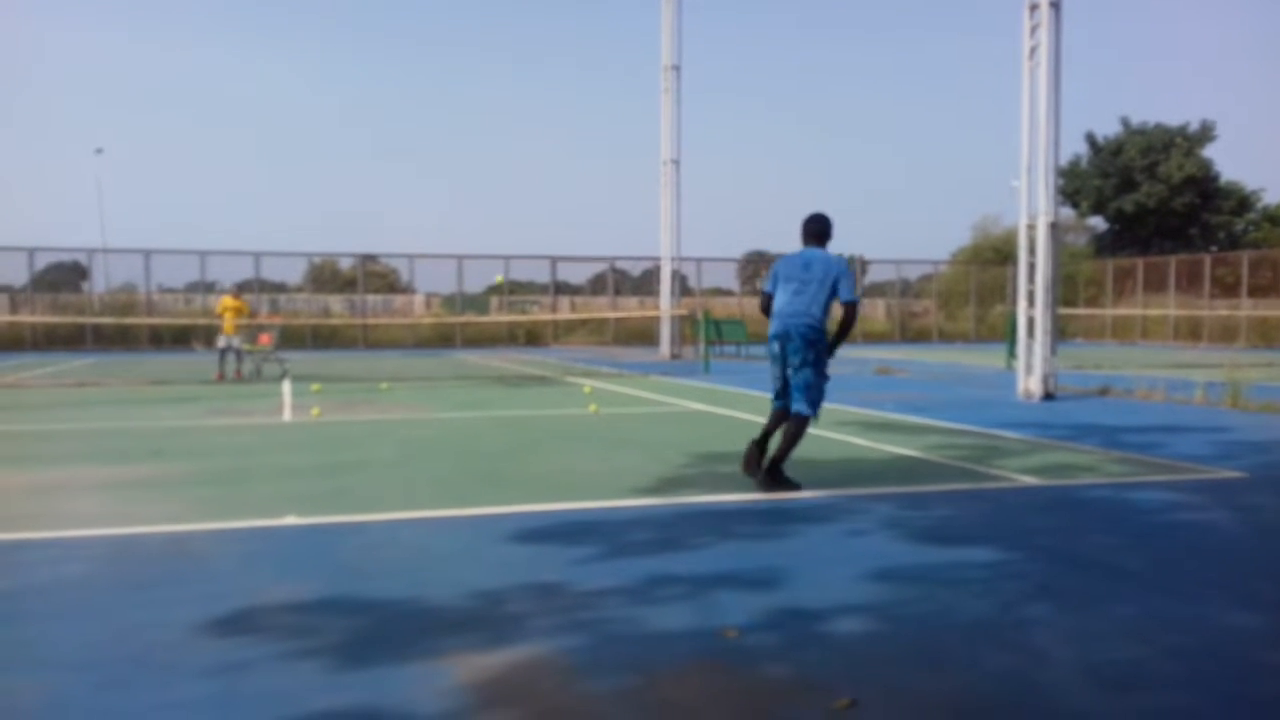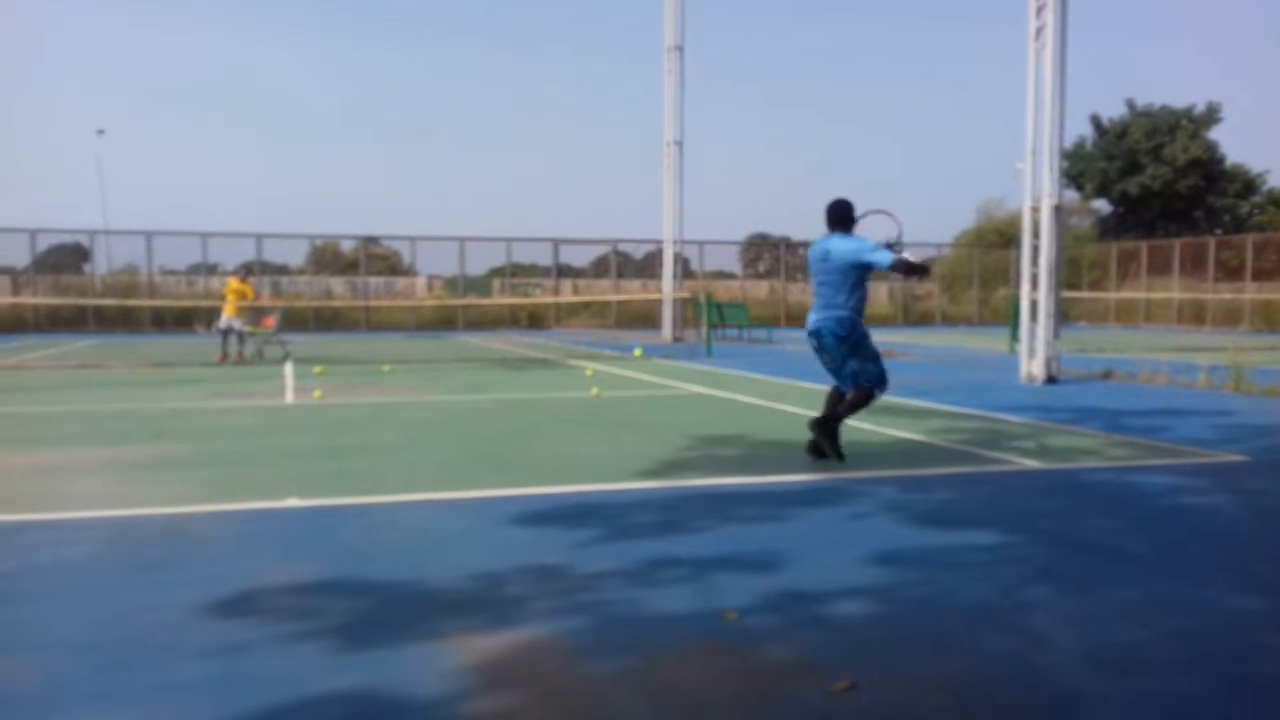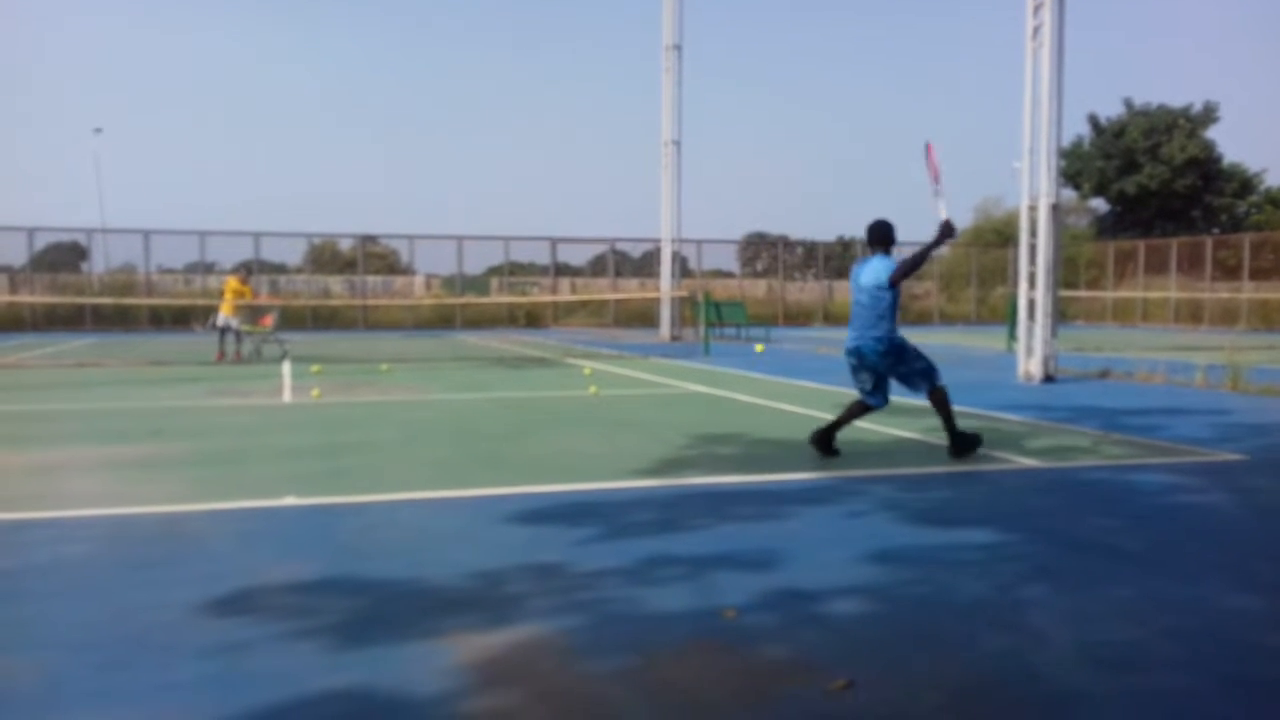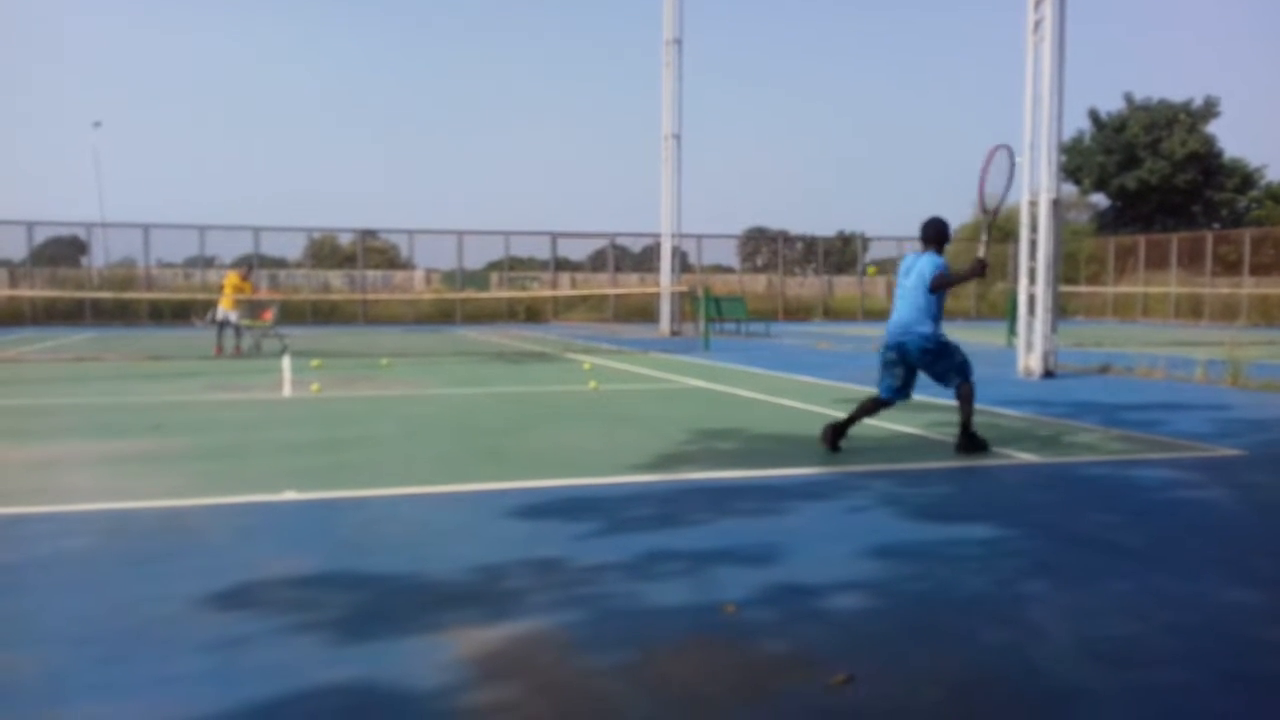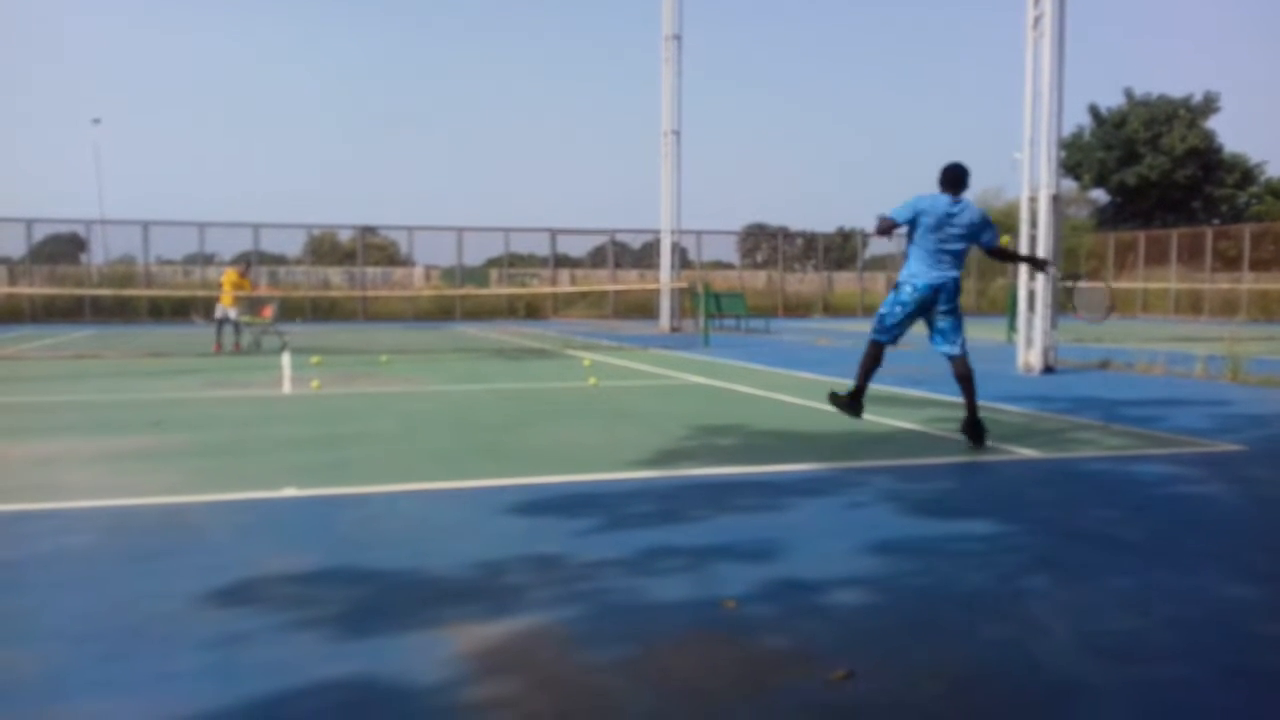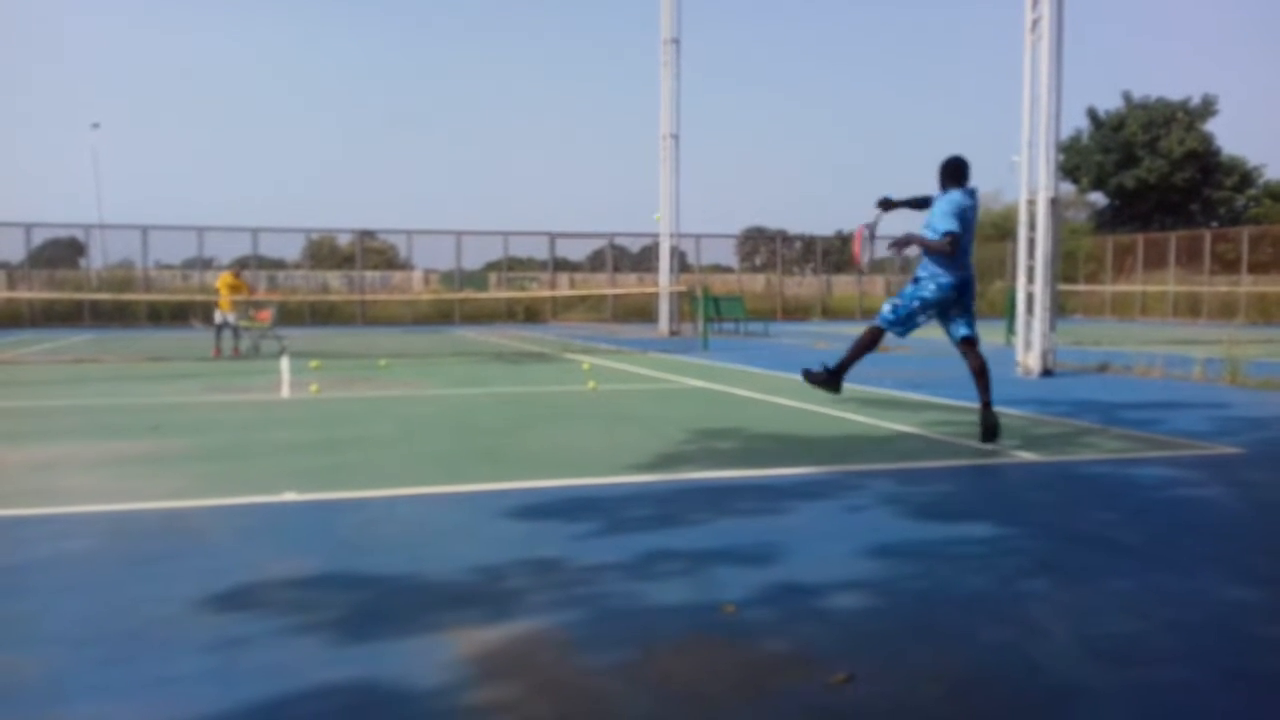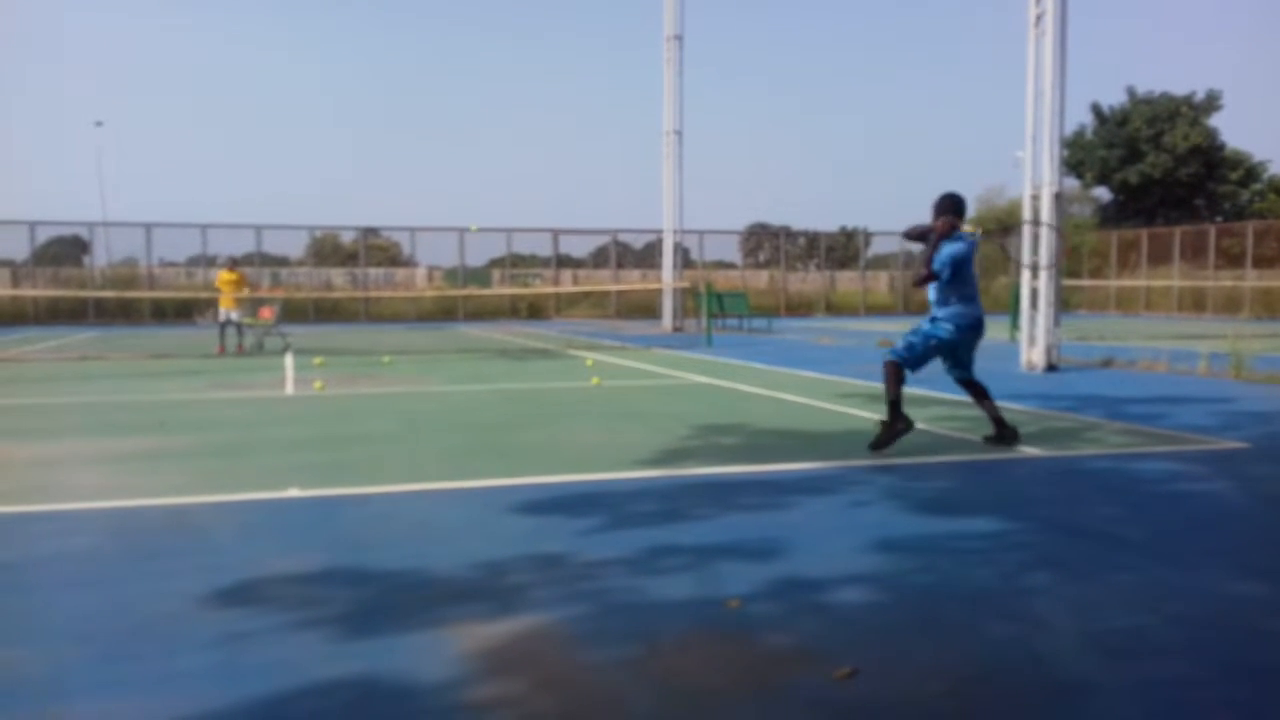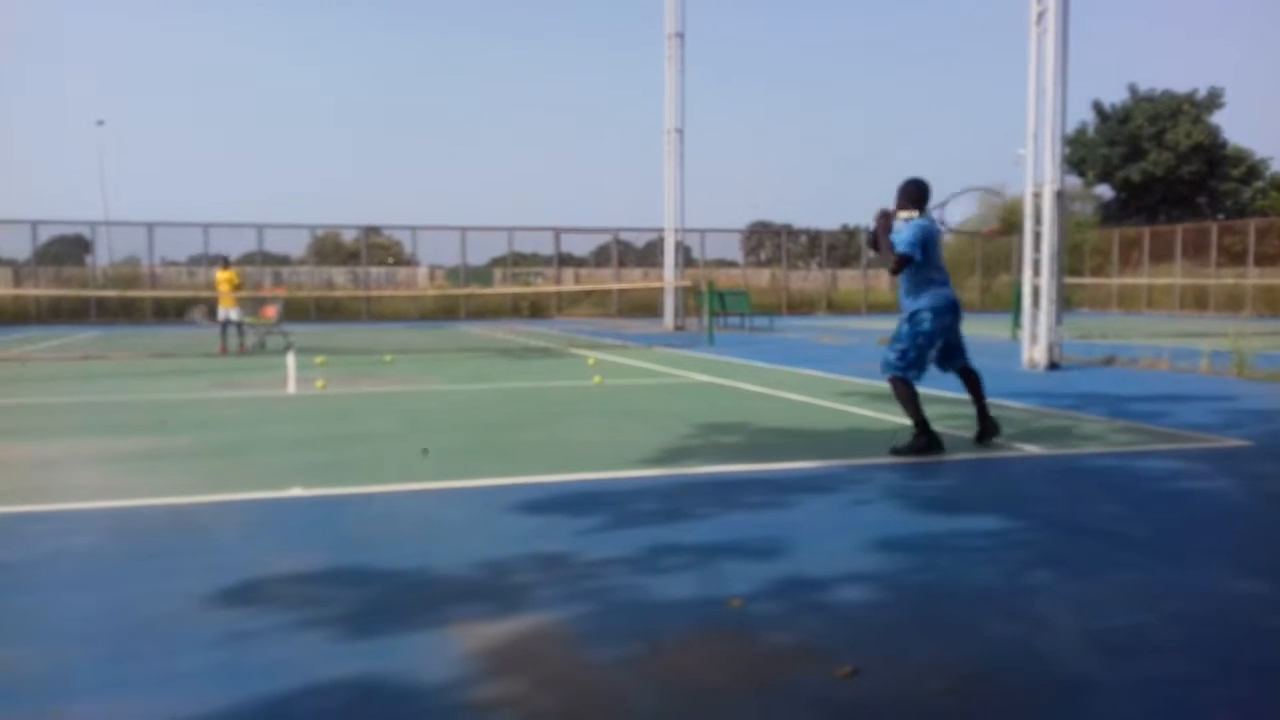
dt=0.2s
person 1, frame 1
left shoulder: (783, 263)
right shoulder: (839, 266)
left elbow: (764, 305)
right elbow: (850, 313)
right wrist: (833, 345)
left hip: (778, 335)
right hip: (808, 338)
left knee: (786, 402)
right knee: (803, 409)
left ankle: (760, 443)
right ankle: (773, 469)
person 1, frame 2
left shoulder: (814, 250)
right shoulder: (858, 245)
right elbow: (900, 266)
right wrist: (920, 269)
left hip: (817, 327)
right hip: (842, 327)
left knee: (846, 384)
right knee: (873, 385)
left ankle: (819, 441)
right ankle: (827, 423)
person 1, frame 3
left shoulder: (858, 268)
right shoulder: (886, 265)
right elbow: (898, 274)
left wrist: (933, 245)
right wrist: (936, 242)
left hip: (856, 348)
right hip: (882, 345)
left knee: (872, 399)
right knee: (931, 381)
left ankle: (827, 432)
right ankle: (955, 437)
person 1, frame 4
left shoulder: (908, 262)
right shoulder: (935, 263)
right elbow: (936, 284)
right wrist: (970, 273)
left hip: (895, 342)
right hip: (926, 342)
left knee: (889, 396)
right knee: (962, 376)
left ankle: (839, 427)
right ankle: (966, 437)
person 1, frame 5
left shoulder: (921, 203)
right shoulder: (975, 215)
left elbow: (883, 229)
right elbow: (996, 252)
left wrist: (882, 222)
right wrist: (1030, 260)
left hip: (911, 285)
right hip: (941, 289)
left knee: (878, 339)
right knee: (956, 354)
left ankle: (855, 396)
right ankle: (972, 419)
person 1, frame 6
left shoulder: (949, 205)
right shoulder: (968, 195)
left elbow: (948, 247)
right elbow: (930, 201)
left wrist: (915, 239)
right wrist: (895, 203)
left hip: (936, 284)
right hip: (960, 284)
left knee: (881, 324)
right knee: (968, 346)
left ankle: (834, 375)
right ankle: (987, 413)
person 1, frame 7
left shoulder: (958, 248)
right shoulder: (949, 238)
left elbow: (920, 279)
right elbow: (913, 233)
left wrist: (935, 242)
right wrist: (935, 231)
left hip: (951, 321)
right hip: (968, 321)
left knee: (894, 361)
right knee: (964, 378)
left ankle: (895, 419)
right ankle: (1003, 428)
person 1, frame 8
left shoulder: (916, 229)
right shoulder: (908, 226)
left elbow: (894, 267)
right elbow: (876, 245)
left wrist: (883, 232)
right wrist: (883, 234)
left hip: (925, 312)
right hip: (945, 306)
left knee: (895, 372)
right knee: (960, 366)
left ankle: (924, 435)
right ankle: (986, 422)
